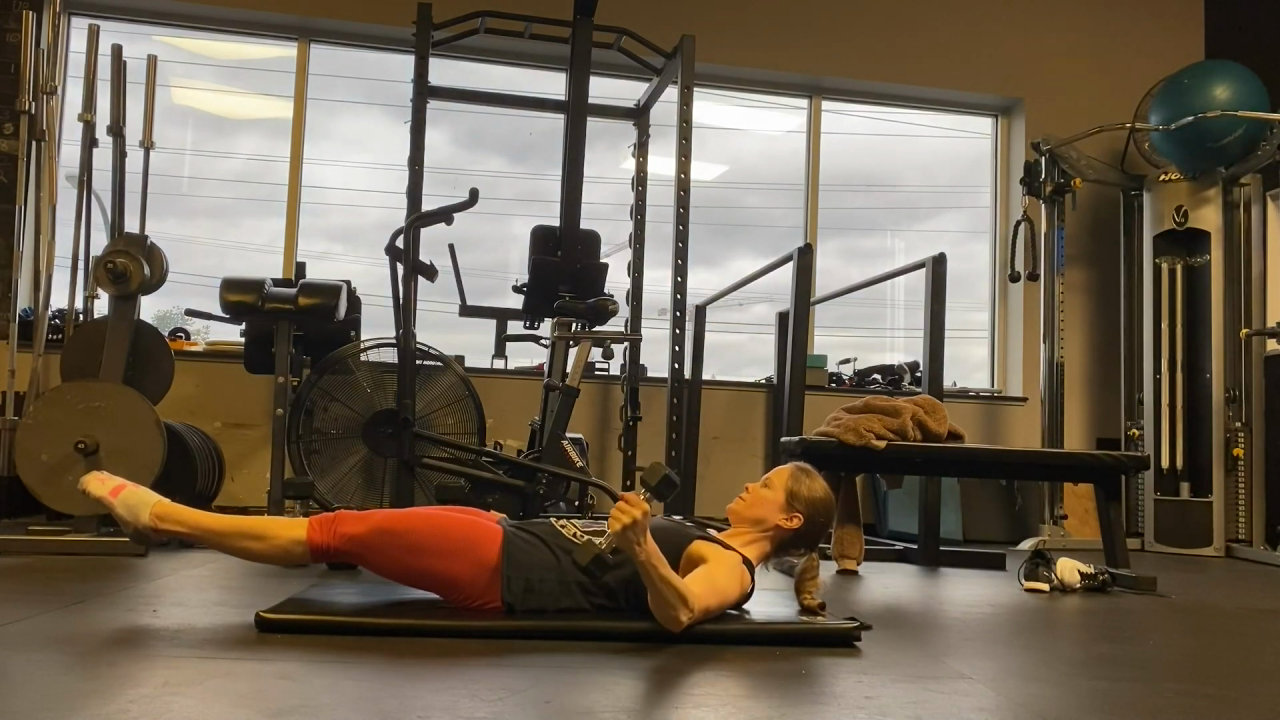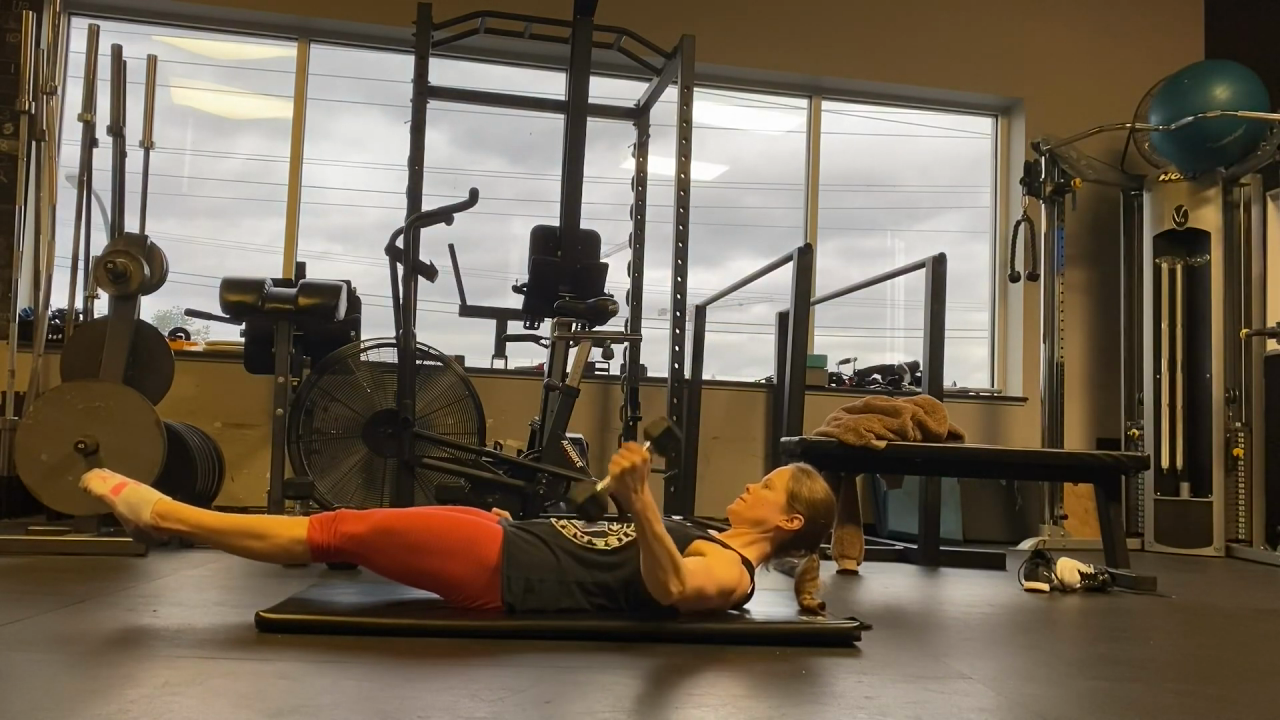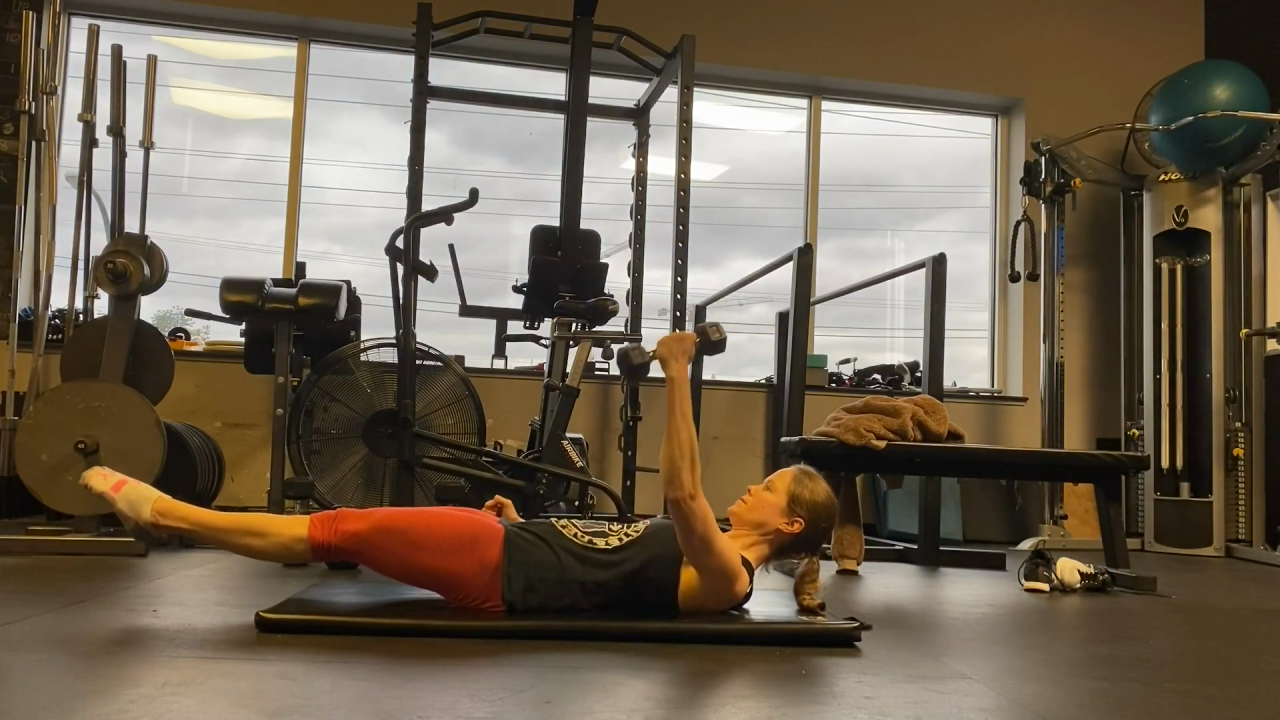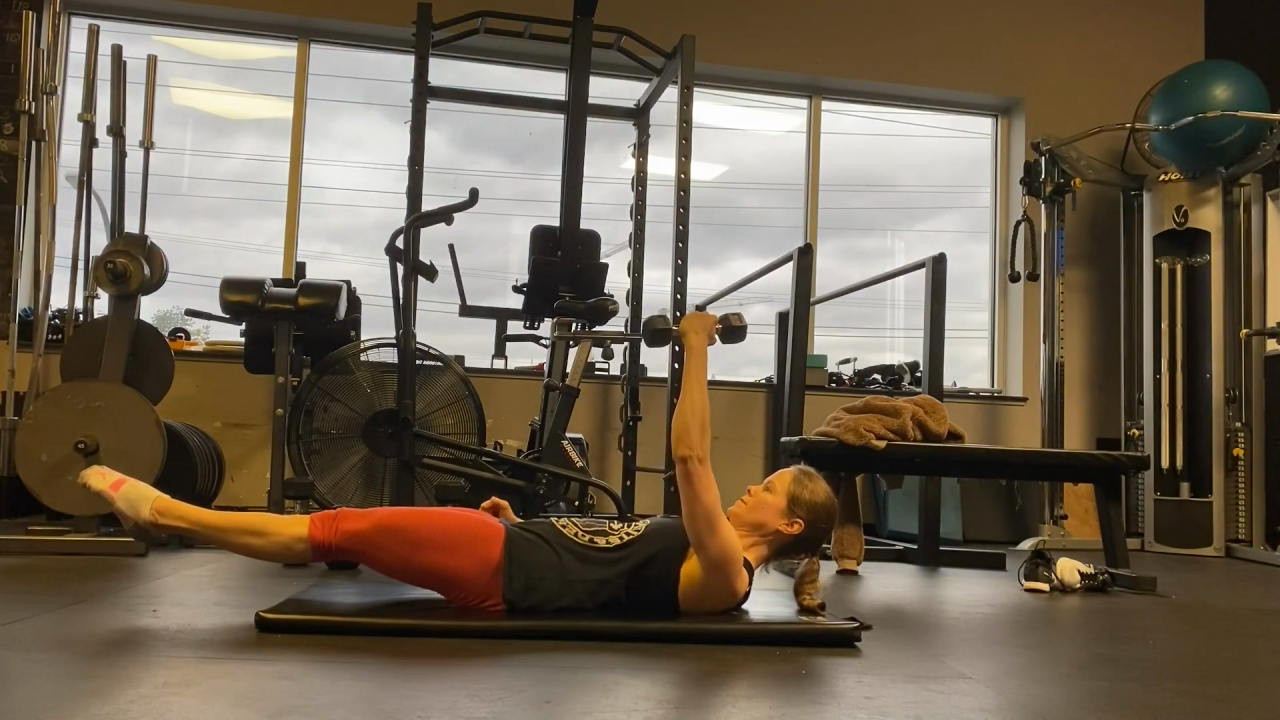
dt=0.4s
person 1, frame 1
left shoulder: (733, 572)
right shoulder: (711, 544)
left elbow: (677, 612)
left wrist: (640, 544)
right wrist: (544, 525)
left hip: (503, 571)
right hip: (509, 543)
left knee: (339, 532)
right knee: (340, 533)
left ankle: (162, 514)
right ankle: (163, 515)
person 1, frame 2
left shoulder: (730, 574)
right shoulder: (713, 544)
left elbow: (669, 588)
left wrist: (637, 495)
right wrist: (516, 522)
left hip: (504, 572)
right hip: (513, 543)
left knee: (339, 530)
right knee: (343, 529)
left ankle: (164, 512)
right ankle: (164, 514)
person 1, frame 3
left shoulder: (724, 575)
right shoulder: (711, 554)
left elbow: (682, 490)
left wrist: (677, 377)
right wrist: (524, 523)
left hip: (505, 575)
right hip: (516, 549)
left knee: (337, 530)
right knee: (340, 531)
left ankle: (165, 511)
right ankle: (166, 512)
person 1, frame 4
left shoulder: (724, 573)
right shoulder: (704, 554)
left elbow: (690, 459)
left wrist: (696, 352)
right wrist: (523, 522)
left hip: (503, 575)
right hip: (514, 554)
left knee: (337, 531)
right knee: (340, 529)
left ankle: (165, 510)
right ankle: (166, 512)
